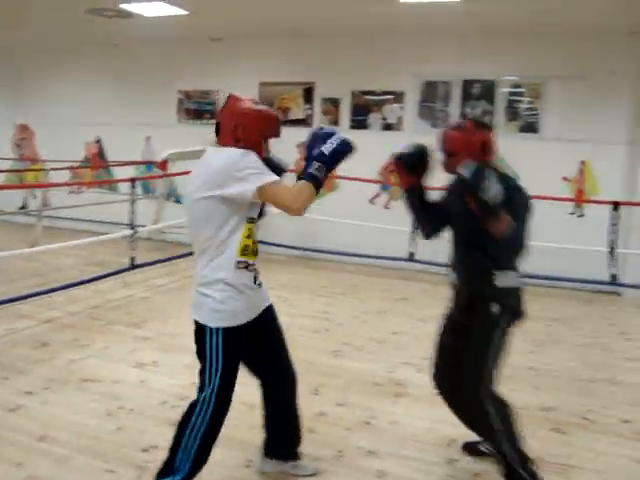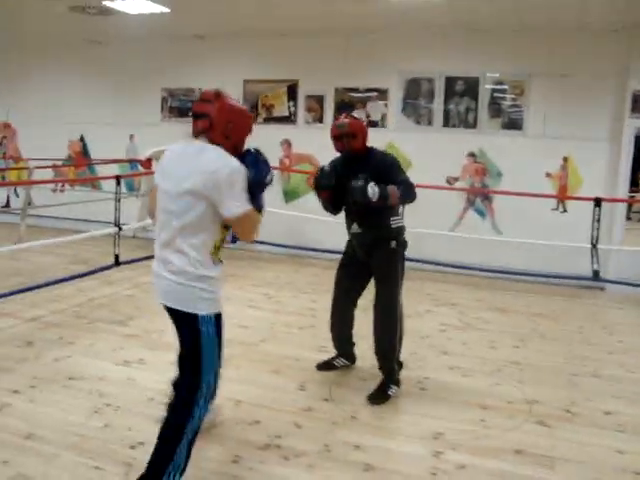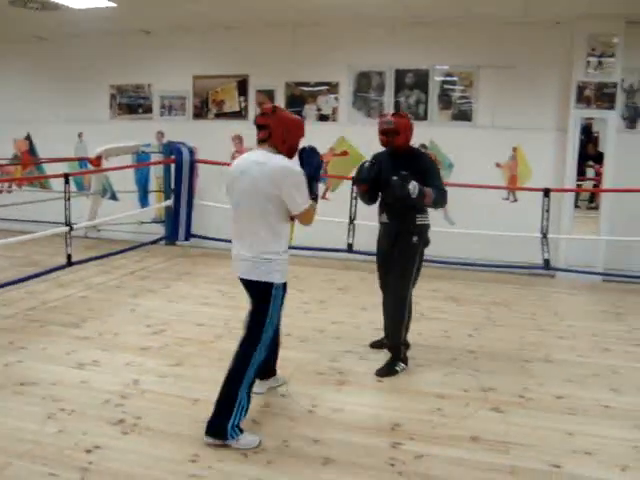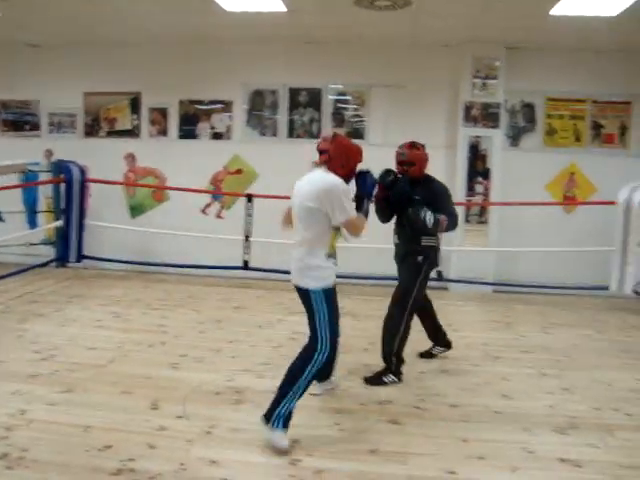
dt=1s
person 1, frame 1
left shoulder: (210, 167)
right shoulder: (232, 161)
right elbow: (294, 201)
left wrist: (259, 190)
right wrist: (320, 161)
left hip: (250, 301)
right hip: (223, 309)
left knee: (281, 379)
right knee: (215, 400)
person 1, frame 2
left shoulder: (171, 154)
right shoulder: (227, 167)
left elbow: (154, 210)
right elbow: (247, 229)
right wrist: (255, 187)
left hip: (168, 281)
right hip: (195, 291)
right knee: (194, 396)
left ankle: (203, 384)
person 1, frame 3
left shoulder: (239, 164)
right shoulder: (286, 169)
right elbow: (307, 217)
right wrist: (312, 179)
left hip: (243, 261)
right hip: (269, 268)
left knee: (263, 323)
right knee: (257, 342)
left ankle: (264, 376)
right ankle: (223, 426)
person 1, frame 4
left shoulder: (307, 181)
right shoulder: (331, 185)
left elbow: (288, 220)
right elbow: (355, 229)
right wrist: (364, 198)
left hip: (310, 273)
right hip: (315, 277)
left knee: (327, 330)
right knee: (319, 347)
left ankle: (321, 377)
right ankle: (276, 418)
person 2, frame 1
left shoulder: (508, 190)
right shoulder: (458, 188)
left elbow: (511, 249)
right elbow: (430, 227)
left wrist: (489, 202)
right wrist: (412, 184)
left hip: (495, 300)
right hip: (465, 295)
left knee: (474, 389)
right knee: (447, 379)
right ankle: (493, 437)
person 2, frame 2
left shoulder: (382, 161)
right shoulder: (337, 166)
left elbow: (409, 194)
right elbow: (334, 208)
left wrist: (377, 192)
right wrist: (324, 191)
left hip: (388, 241)
right hip: (357, 242)
left knee: (387, 307)
right knee: (341, 300)
left ankle: (390, 376)
right ankle: (345, 354)
person 2, frame 3
left shoulder: (422, 162)
right shoulder: (379, 160)
left elbow: (440, 199)
right elbow: (370, 199)
left wrist: (415, 191)
right wrist: (363, 184)
left hip: (412, 234)
right hip: (387, 231)
left knee: (400, 291)
right knee: (387, 288)
left ankle: (398, 355)
right ankle: (393, 335)
person 2, frame 4
left shoulder: (435, 188)
right shoulder: (397, 185)
left elbow: (452, 220)
right elbow: (384, 216)
left wrist: (431, 220)
right wrist: (381, 191)
left hip: (423, 253)
right hip: (403, 250)
left knee: (399, 305)
right knee: (417, 299)
left ankle: (392, 368)
right ankle: (441, 341)
